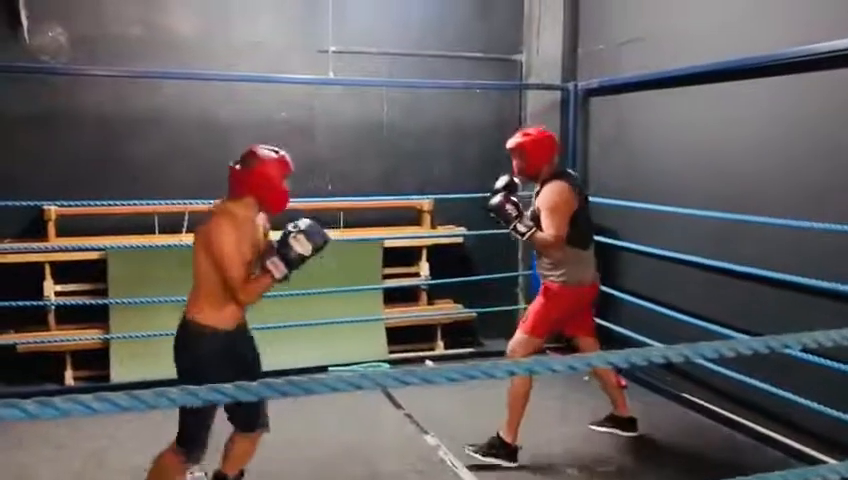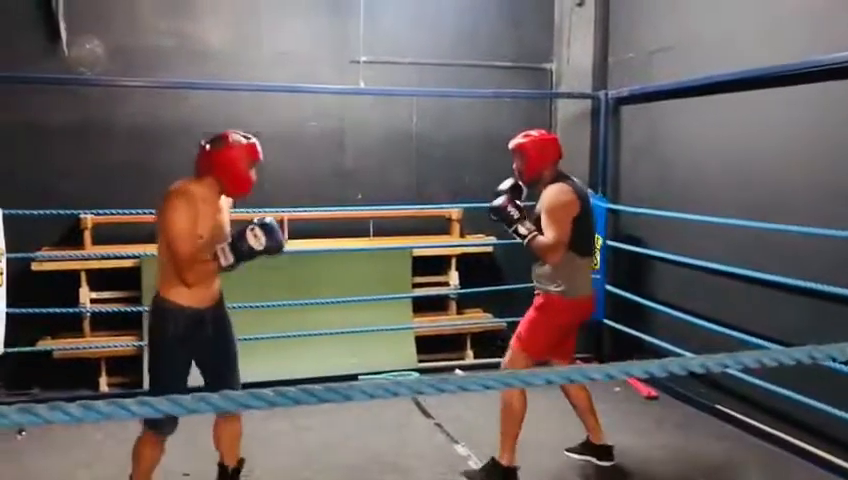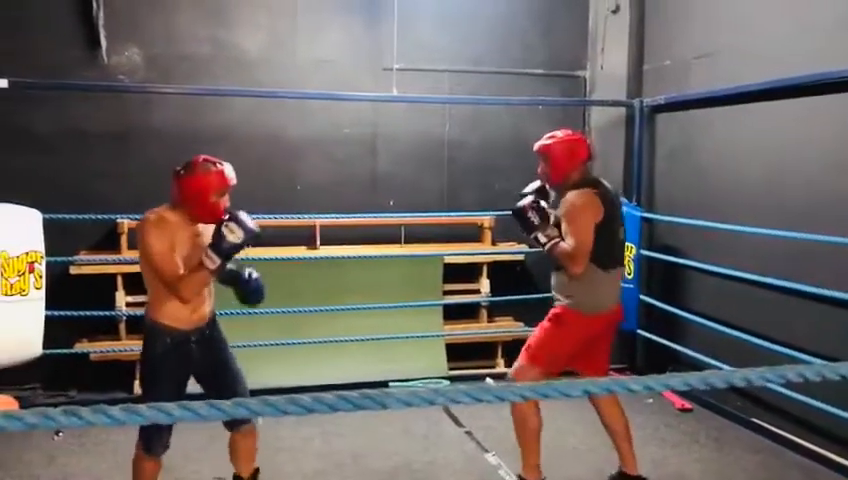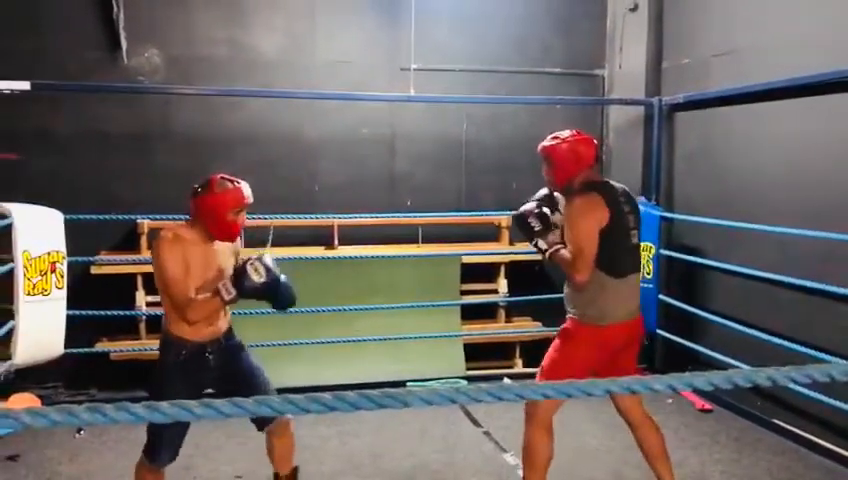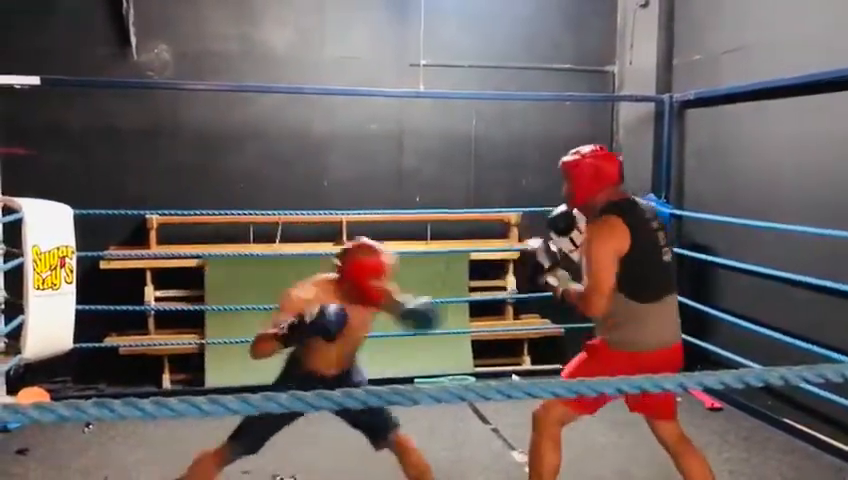
dt=0.7s
person 1, frame 1
left shoulder: (556, 191)
right shoulder: (559, 182)
left elbow: (552, 245)
right elbow: (545, 229)
left wrist: (515, 219)
right wrist: (512, 203)
left hip: (566, 286)
right hip: (581, 282)
left knee: (518, 353)
right knee: (589, 348)
left ankle: (505, 444)
right ankle: (623, 416)
person 1, frame 2
left shoulder: (557, 194)
right shoulder: (565, 188)
left elbow: (552, 251)
left wrist: (517, 222)
right wrist: (516, 211)
left hip: (560, 299)
right hip: (575, 296)
left knee: (511, 370)
right knee: (561, 367)
right ankle: (598, 443)
person 1, frame 3
left shoulder: (578, 199)
right shoulder: (603, 193)
left elbow: (575, 262)
left wrist: (541, 229)
right wrist: (549, 216)
left hip: (578, 313)
right hip: (607, 310)
left knee: (521, 382)
right knee: (598, 389)
person 1, frame 4
left shoulder: (584, 203)
right shoulder: (622, 196)
left elbow: (580, 271)
left wrist: (544, 239)
right wrist: (558, 222)
left hip: (592, 327)
right hip: (628, 322)
left knee: (538, 412)
right knee: (632, 409)
person 1, frame 5
left shoulder: (608, 226)
right shoulder: (645, 215)
left elbow: (596, 305)
left wrist: (554, 278)
right wrist: (578, 237)
left hip: (623, 350)
right hip: (667, 347)
left knee: (547, 420)
right knee: (671, 434)
person 2, frame 1
left shoulder: (257, 218)
right shoulder: (222, 223)
left elbow: (258, 270)
right elbow: (242, 293)
left wrist: (297, 246)
right wrist: (283, 261)
left hip: (236, 335)
right hip: (201, 338)
left knee: (252, 425)
right knee: (190, 447)
person 2, frame 2
left shoulder: (222, 199)
right shoulder: (180, 201)
right elbow: (189, 272)
left wrist: (250, 244)
right wrist: (234, 251)
left hip: (214, 314)
right hip: (175, 319)
right knee: (161, 423)
person 2, frame 3
left shoulder: (212, 221)
right shoulder: (154, 227)
right elbow: (182, 289)
left wrist: (237, 275)
right wrist: (218, 250)
left hip: (208, 335)
right hip: (166, 342)
left knee: (243, 422)
right knee: (154, 441)
person 2, frame 4
left shoulder: (229, 240)
right shoulder: (170, 243)
left elbow: (245, 286)
right elbow: (190, 312)
left wrist: (268, 284)
right wrist: (235, 286)
left hip: (226, 346)
right hip: (182, 354)
left knee: (279, 420)
right knee: (158, 454)
person 2, frame 5
left shoulder: (377, 291)
right shoulder: (310, 294)
left elbow: (400, 307)
right elbow: (258, 350)
left wrist: (413, 310)
right wrist: (294, 331)
left hip: (345, 378)
right hip: (301, 380)
left knee: (399, 443)
right knee: (234, 449)
